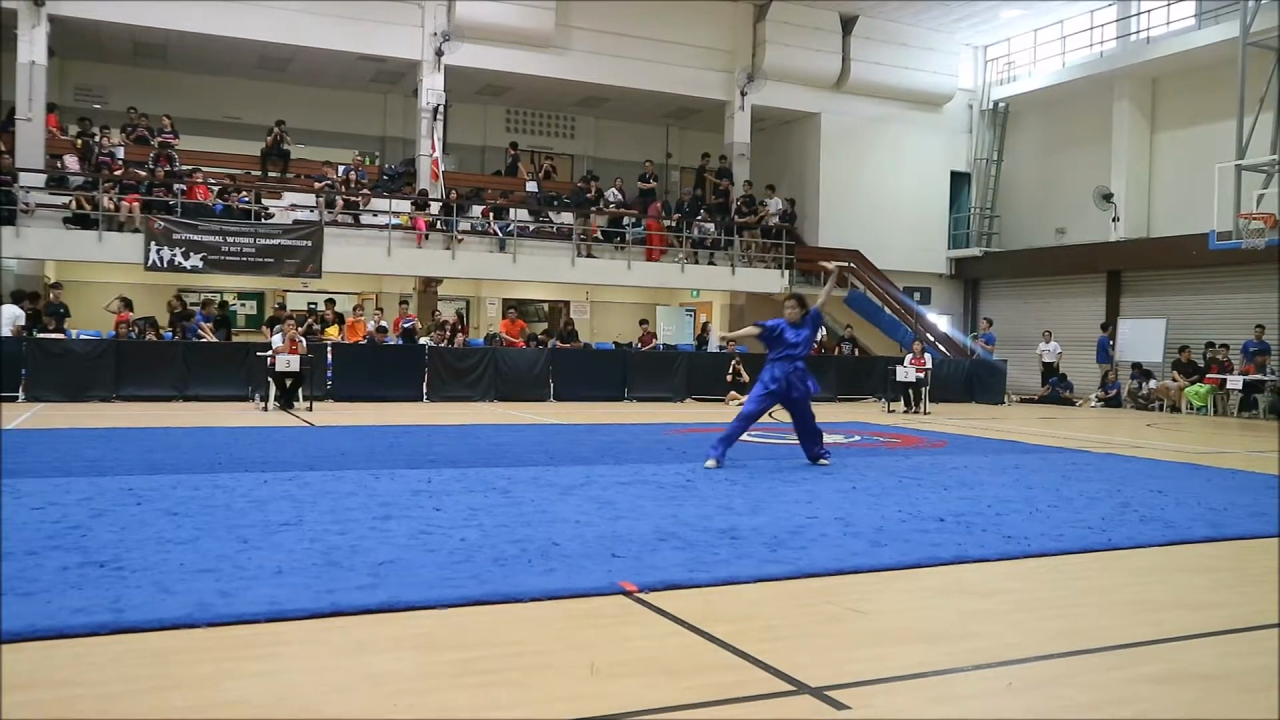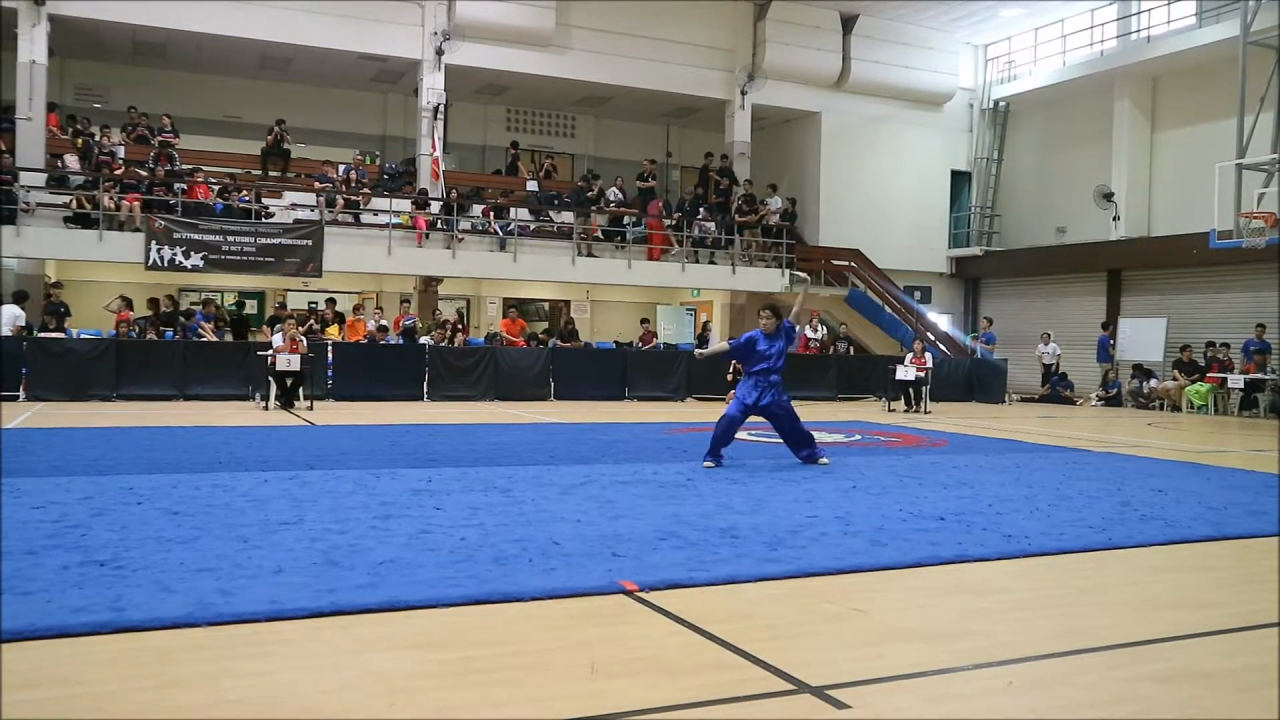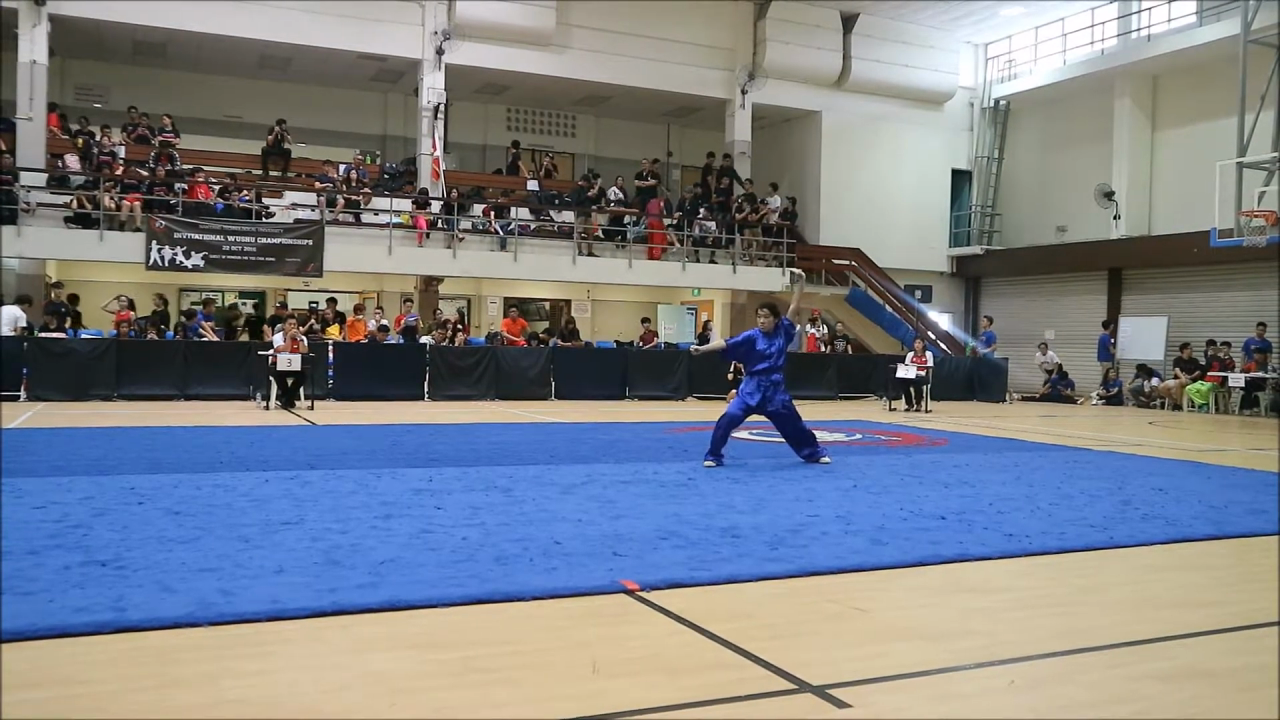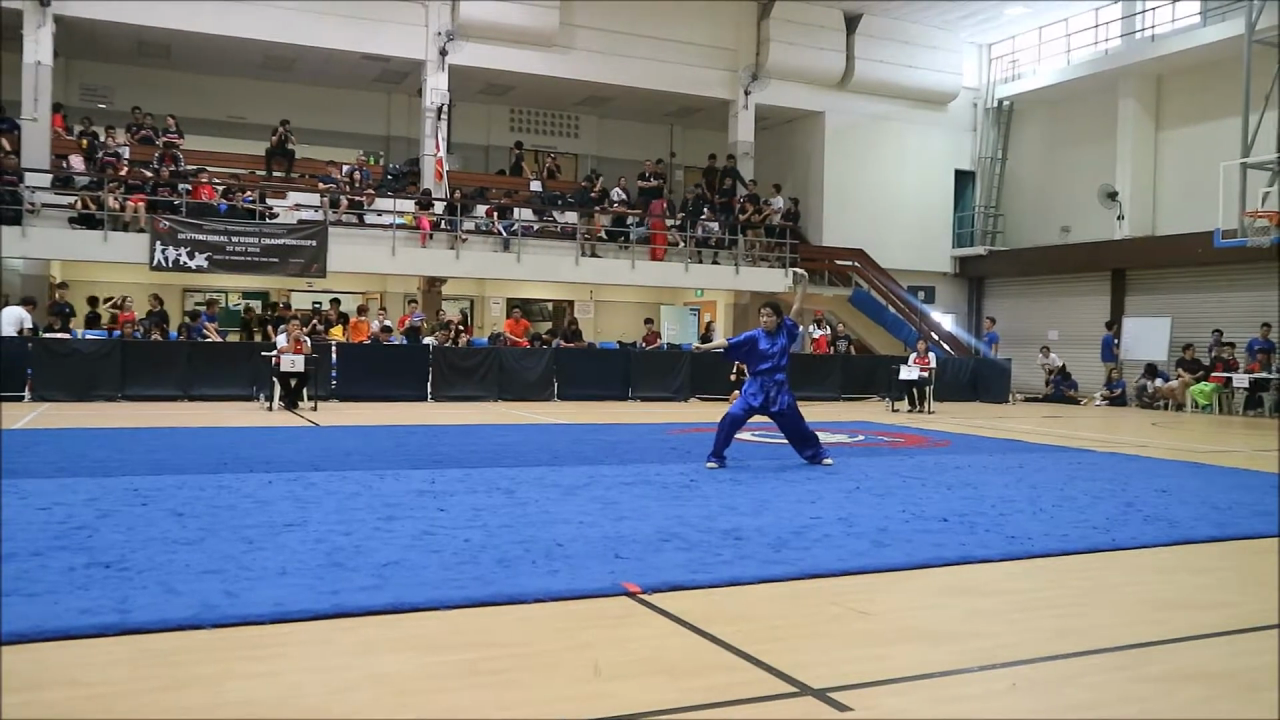
dt=0.3s
person 1, frame 1
left shoulder: (810, 323)
right shoulder: (779, 325)
left elbow: (822, 299)
right elbow: (758, 329)
left wrist: (833, 275)
right wrist: (732, 336)
left hip: (797, 379)
right hip: (773, 376)
left knee: (806, 421)
right knee: (749, 412)
left ankle: (818, 454)
right ankle: (717, 453)
person 1, frame 2
left shoulder: (784, 334)
right shoulder: (752, 337)
left elbow: (797, 310)
right elbow: (730, 345)
left wrist: (805, 285)
right wrist: (706, 352)
left hip: (774, 391)
right hip: (750, 389)
left knee: (792, 426)
right knee: (729, 419)
left ankle: (813, 454)
right ankle: (713, 457)
person 1, frame 3
left shoulder: (783, 332)
right shoulder: (751, 337)
left elbow: (794, 307)
right elbow: (726, 343)
left wrist: (800, 282)
right wrist: (702, 349)
left hip: (775, 389)
right hip: (752, 388)
left knee: (794, 424)
right knee: (730, 417)
left ankle: (815, 452)
right ankle: (713, 456)
person 1, frame 4
left shoulder: (786, 332)
right shoulder: (754, 336)
left elbow: (797, 307)
right elbow: (729, 343)
left wrist: (803, 282)
right wrist: (704, 347)
left hip: (779, 389)
right hip: (755, 388)
left knee: (797, 426)
right knee: (732, 417)
left ankle: (818, 454)
right ankle: (716, 457)
